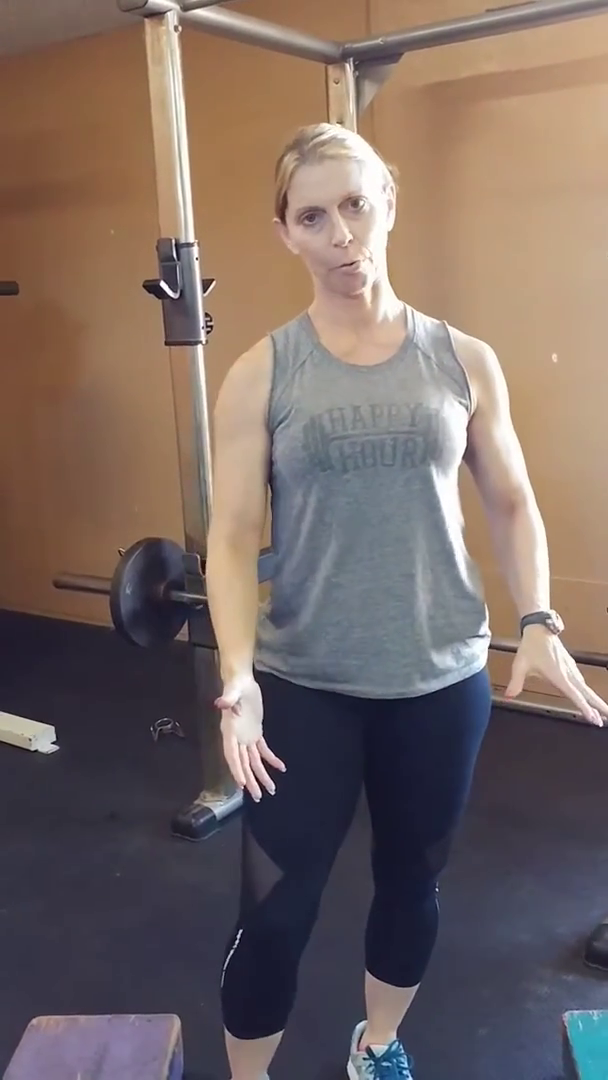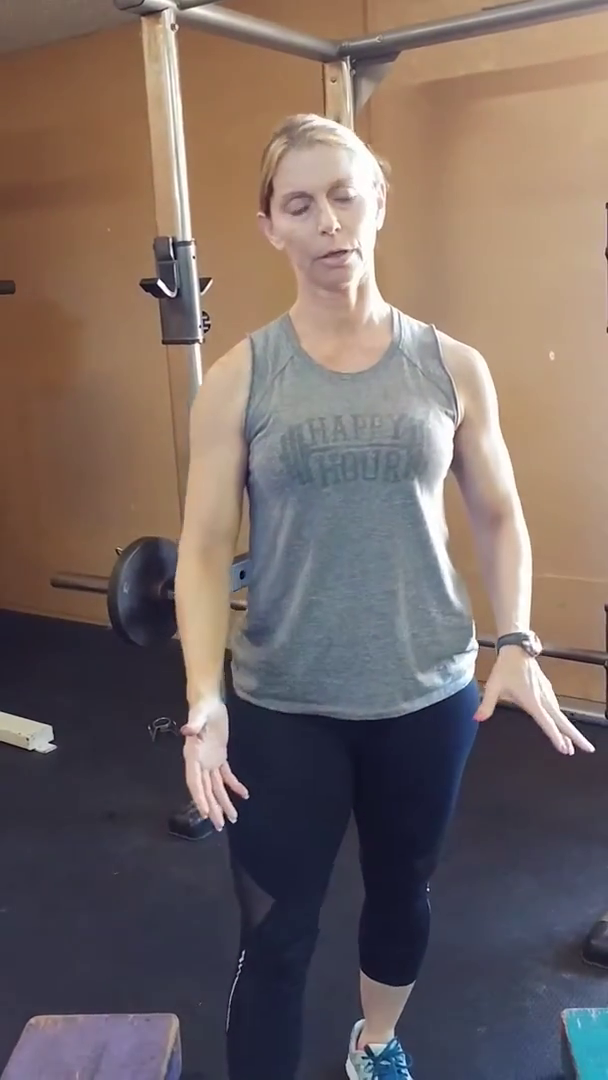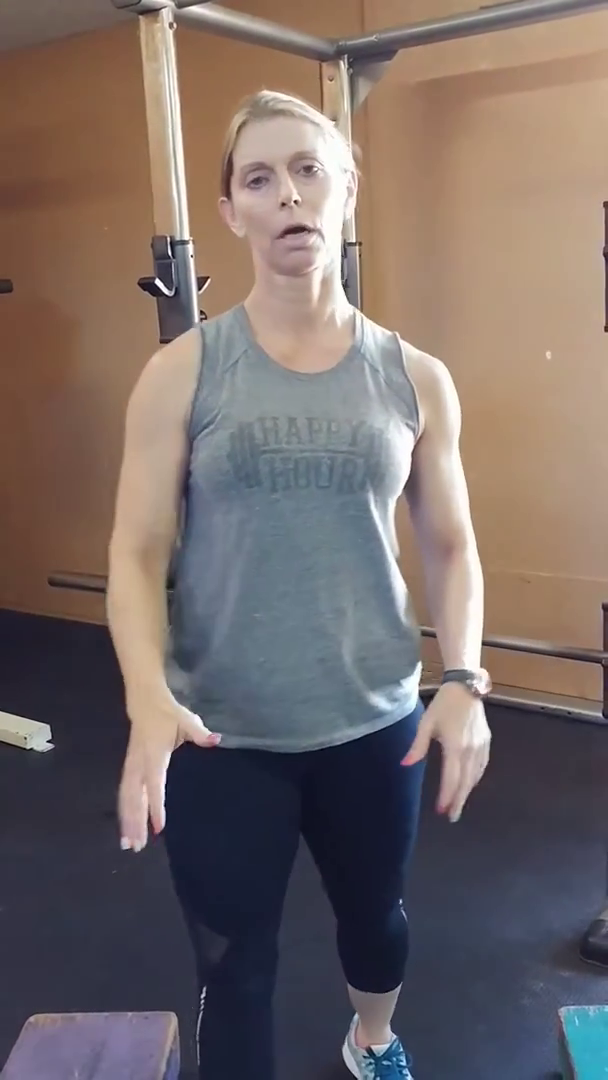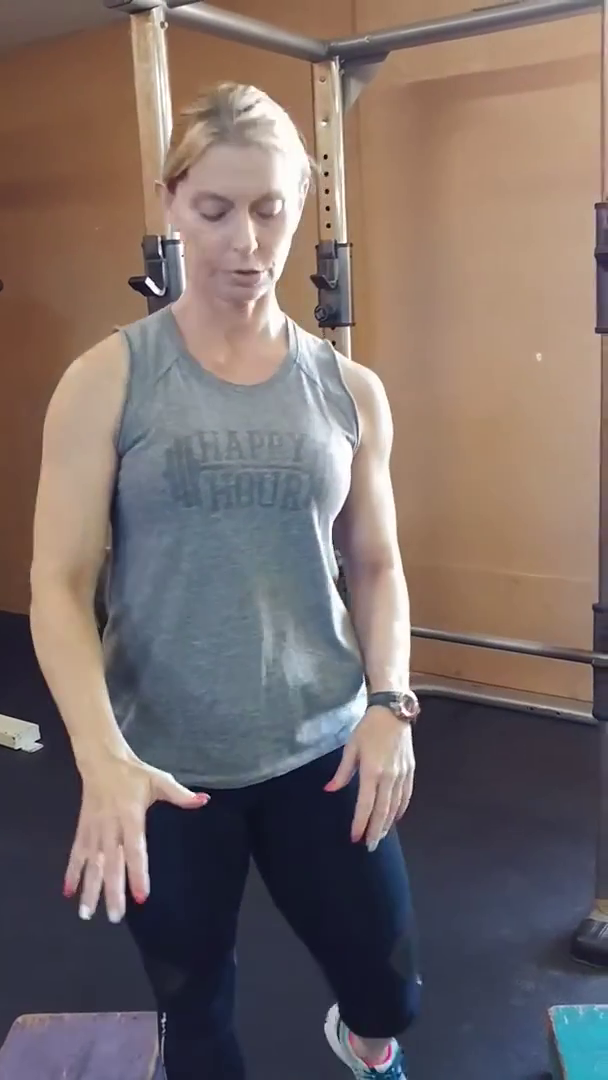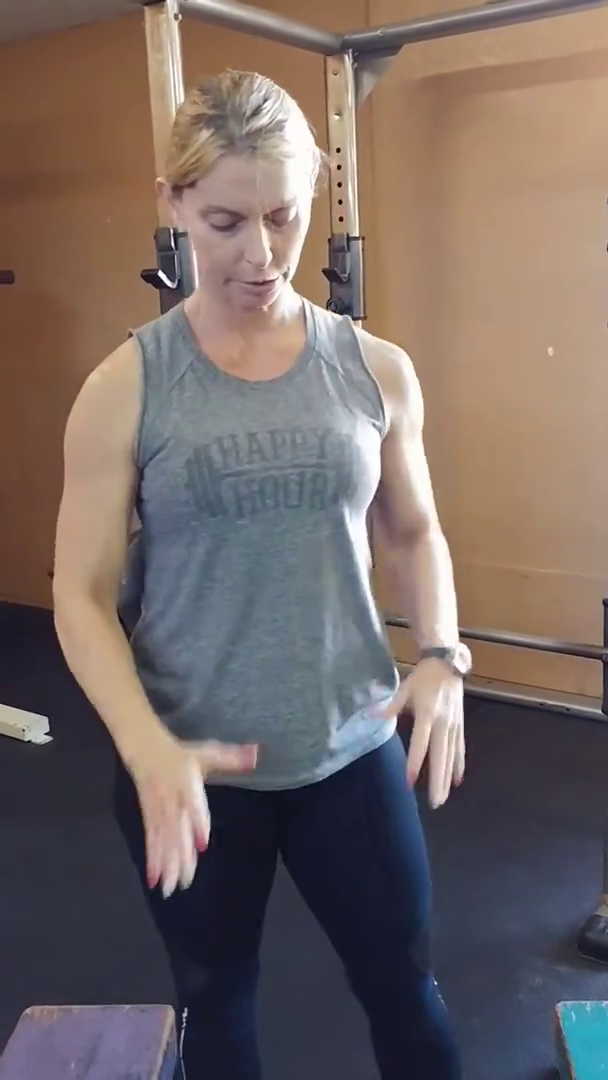
dt=0.4s
person 1, frame 1
left shoulder: (464, 361)
right shoulder: (261, 374)
left elbow: (511, 505)
right elbow: (232, 538)
right wrist: (236, 673)
left hip: (441, 679)
right hip: (305, 684)
left knee: (411, 883)
right knee: (275, 912)
person 1, frame 2
left shoulder: (452, 368)
right shoulder: (239, 379)
left elbow: (498, 518)
right elbow: (203, 549)
left wrist: (515, 642)
right wrist: (203, 694)
left hip: (427, 694)
right hip: (282, 705)
left knee: (402, 890)
right knee: (274, 940)
person 1, frame 3
left shoulder: (415, 379)
right shoulder: (183, 372)
left elbow: (449, 546)
right elbow: (135, 555)
left wrist: (462, 679)
right wrist: (148, 700)
left hip: (375, 720)
right hip: (221, 735)
left knee: (375, 913)
right knee: (235, 972)
person 1, frame 4
left shoulder: (350, 390)
right shoulder: (106, 380)
left elbow: (376, 567)
right elbow: (58, 584)
left wrist: (390, 703)
right wrist: (101, 754)
left hip: (320, 751)
right hip: (162, 766)
left knee: (385, 983)
person 1, frame 5
left shoulder: (376, 368)
right shoulder: (125, 387)
left elbow: (414, 533)
right elbow: (80, 596)
left wrist: (440, 655)
right wrist: (151, 752)
left hip: (353, 752)
right hip: (190, 765)
left knee: (407, 996)
